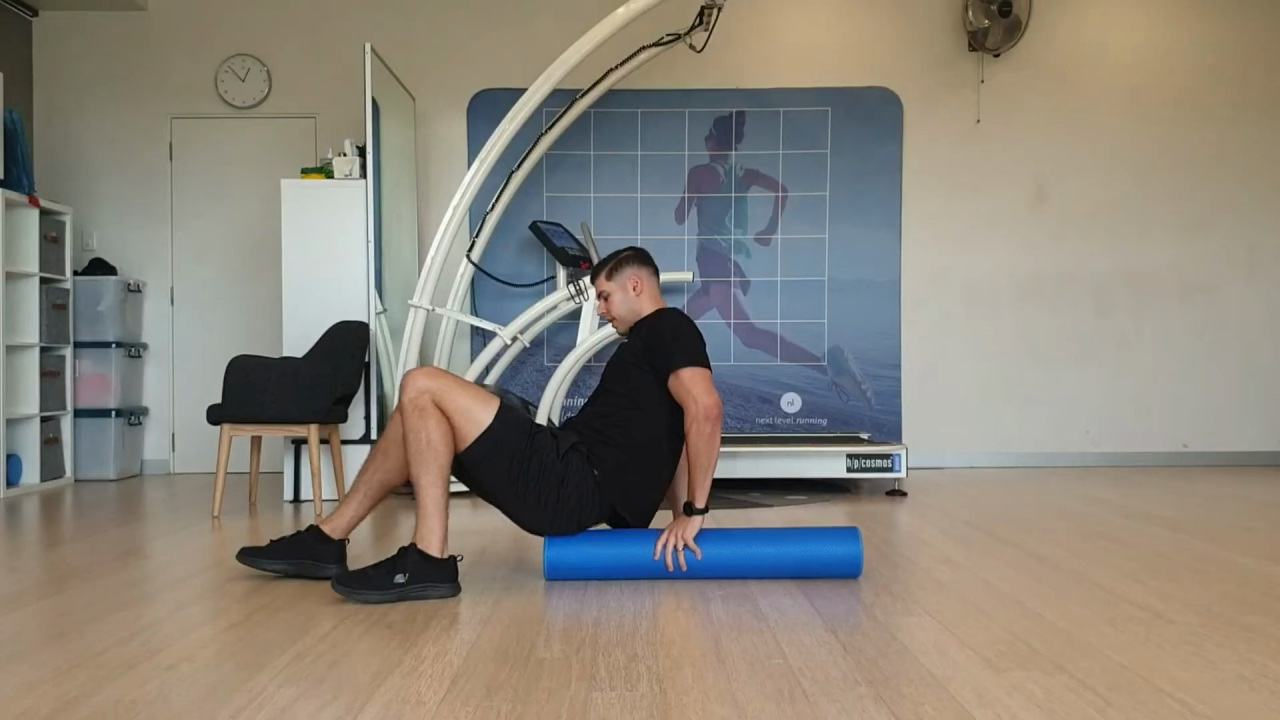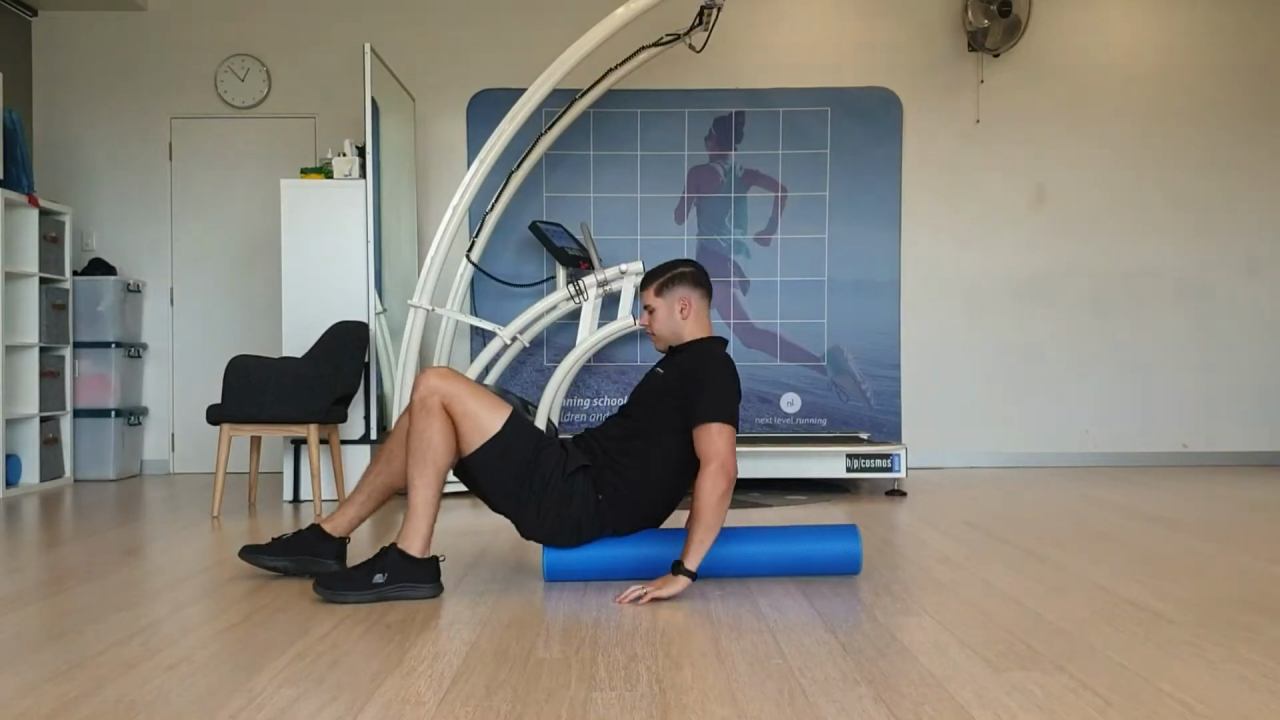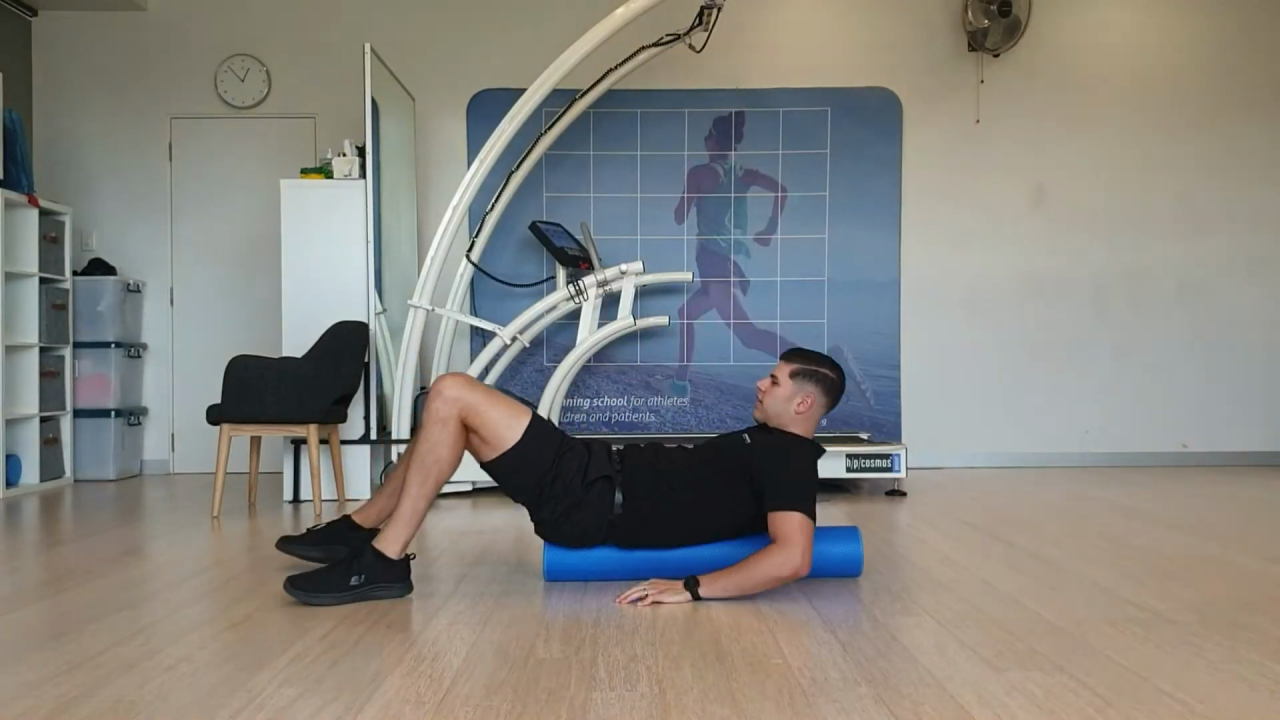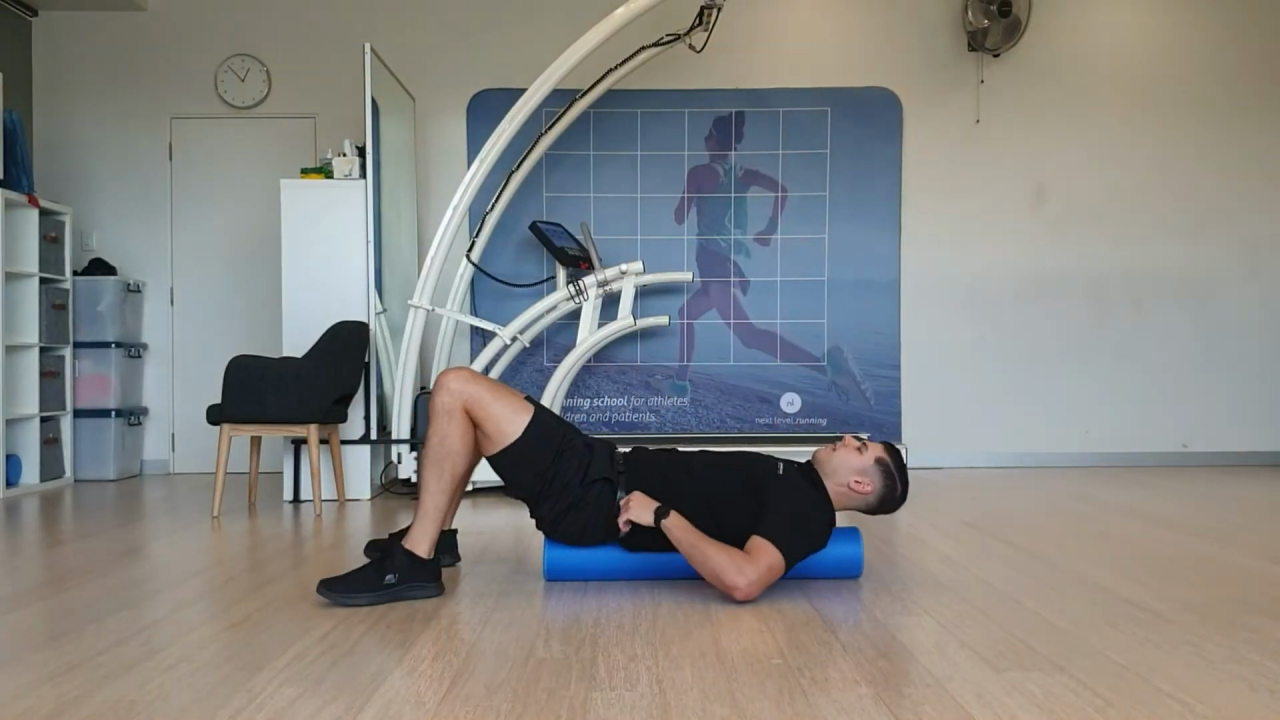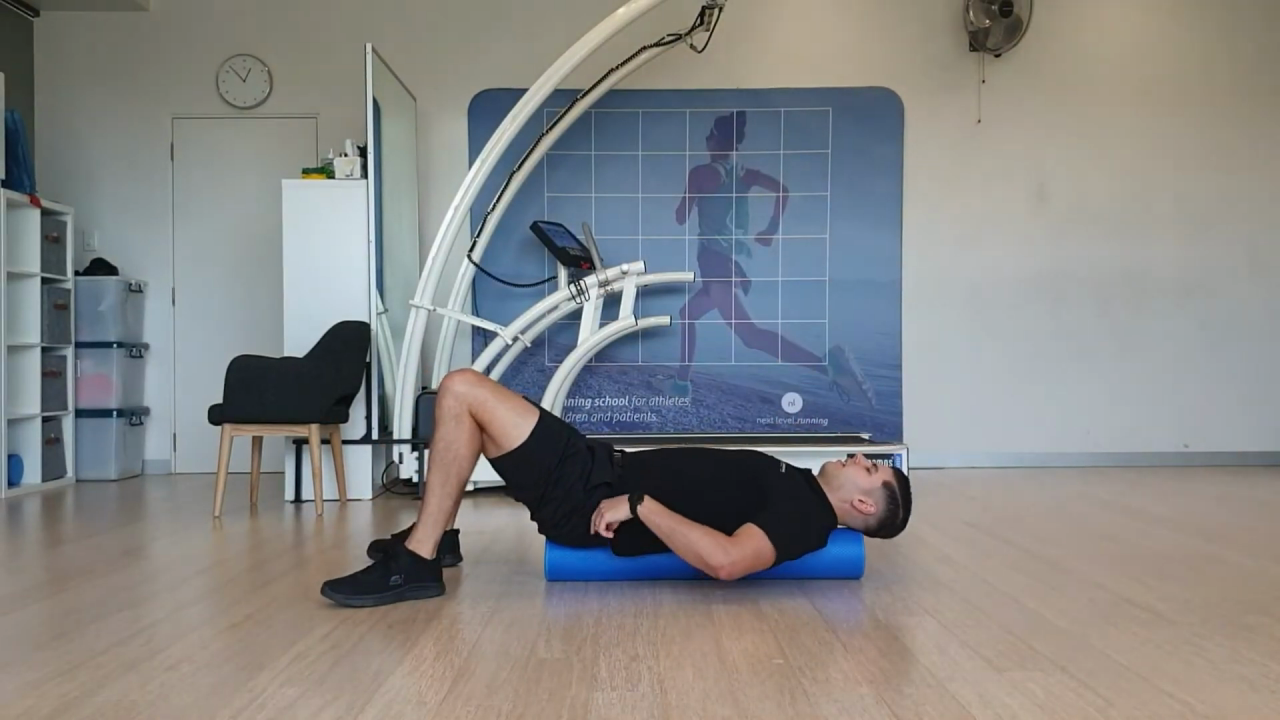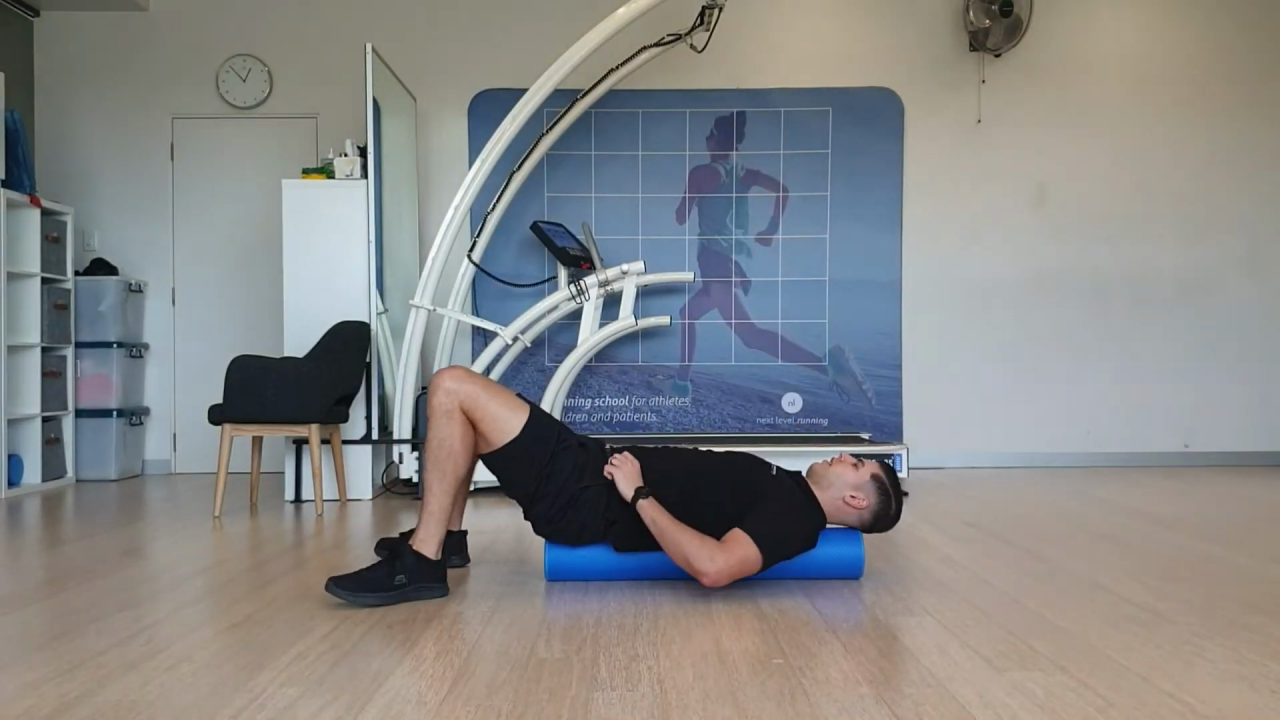
dt=0.7s
person 1, frame 1
left shoulder: (667, 327)
right shoulder: (656, 340)
left elbow: (705, 410)
right elbow: (669, 434)
left wrist: (694, 512)
right wrist: (679, 515)
left hip: (568, 485)
right hip: (576, 482)
left knee: (422, 387)
right knee: (418, 416)
left ankle: (429, 561)
right ankle: (326, 539)
person 1, frame 2
left shoulder: (706, 369)
right shoulder: (694, 363)
left elbow: (718, 469)
right elbow: (699, 466)
left wrist: (683, 572)
left hip: (573, 502)
right hip: (574, 485)
left knee: (435, 387)
right knee: (426, 414)
left ankle: (411, 560)
right ankle: (327, 539)
person 1, frame 3
left shoulder: (788, 459)
right shoulder: (775, 447)
left elbow: (792, 557)
right elbow: (725, 507)
left wrist: (690, 589)
left hip: (593, 502)
right hip: (604, 471)
left knee: (451, 395)
right knee: (451, 410)
left ankle: (384, 560)
right ankle: (360, 529)
person 1, frame 4
left shoulder: (805, 512)
right shoulder: (796, 482)
left elbow: (743, 580)
left wrist: (661, 515)
left hip: (594, 500)
right hip: (609, 470)
left knee: (455, 389)
right knee: (464, 393)
left ankle: (412, 562)
right ankle: (433, 536)
person 1, frame 5
left shoulder: (804, 516)
right shoulder: (795, 489)
left elbow: (725, 559)
left wrist: (638, 504)
left hip: (590, 502)
right hip: (606, 471)
left knee: (462, 391)
right knee: (466, 396)
left ankle: (416, 562)
right ankle: (436, 536)
person 1, frame 6
left shoulder: (796, 519)
right shoulder: (786, 490)
left elbow: (711, 567)
left wrist: (638, 496)
right wrist: (634, 469)
left hip: (585, 497)
right hip: (595, 469)
left knee: (450, 387)
right knee: (462, 390)
left ankle: (421, 563)
right ankle: (447, 536)
person 2, frame 1
left shoulder: (700, 172)
right shoulder: (744, 174)
left elbow: (680, 218)
right elbow: (781, 190)
left wrist: (687, 196)
right wrist: (771, 230)
left hip: (714, 260)
right hip: (735, 261)
left knee: (748, 333)
right knee: (686, 316)
left ankle: (826, 365)
person 2, frame 2
left shoulder: (700, 173)
right shoulder: (745, 174)
left elbow: (680, 218)
right elbow: (780, 190)
left wrist: (687, 196)
right wrist: (770, 230)
left hip: (714, 260)
right hip: (735, 261)
left knee: (747, 333)
left ankle: (826, 364)
person 2, frame 3
left shoulder: (700, 172)
right shoulder: (742, 173)
left elbow: (679, 218)
right elbow: (781, 190)
left wrist: (690, 196)
right wrist: (767, 231)
left hip: (714, 261)
right hip: (733, 263)
left knee: (748, 333)
right knee: (686, 314)
right ankle: (680, 382)
person 2, frame 4
left shoulder: (700, 173)
right shoulder: (744, 174)
left elbow: (680, 218)
right elbow: (781, 190)
left wrist: (687, 195)
right wrist: (770, 229)
left hip: (714, 260)
right hip: (735, 261)
left knee: (749, 334)
right knee: (686, 314)
left ankle: (826, 365)
right ankle: (681, 382)
person 2, frame 5
left shoulder: (701, 173)
right shoulder: (746, 174)
left elbow: (681, 218)
right elbow: (782, 190)
left wrist: (690, 196)
right wrist: (771, 230)
left hip: (715, 261)
right hip: (736, 262)
left knee: (750, 334)
right knee: (688, 314)
left ankle: (826, 365)
right ankle: (681, 382)
person 2, frame 6
left shoulder: (701, 173)
right shoulder: (746, 174)
left elbow: (681, 218)
right elbow: (782, 190)
left wrist: (690, 196)
right wrist: (771, 230)
left hip: (715, 261)
right hip: (736, 261)
left knee: (750, 334)
right knee: (688, 314)
left ankle: (827, 365)
right ankle: (681, 382)
